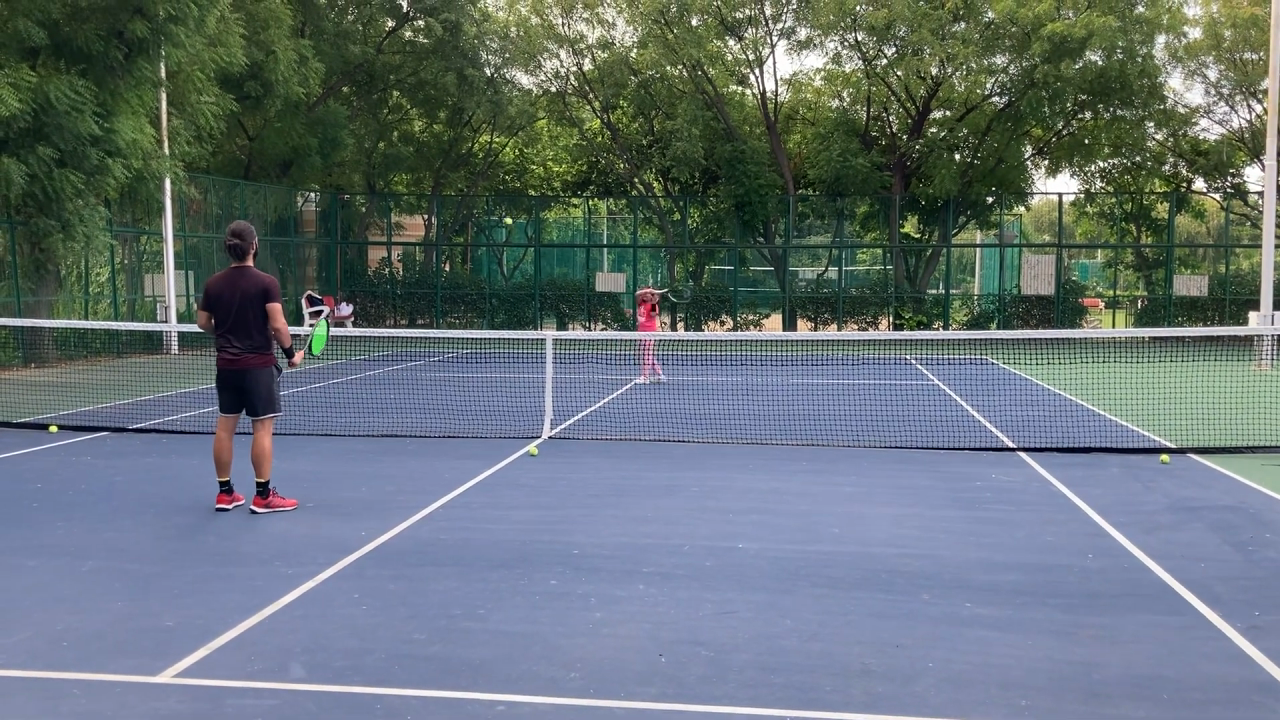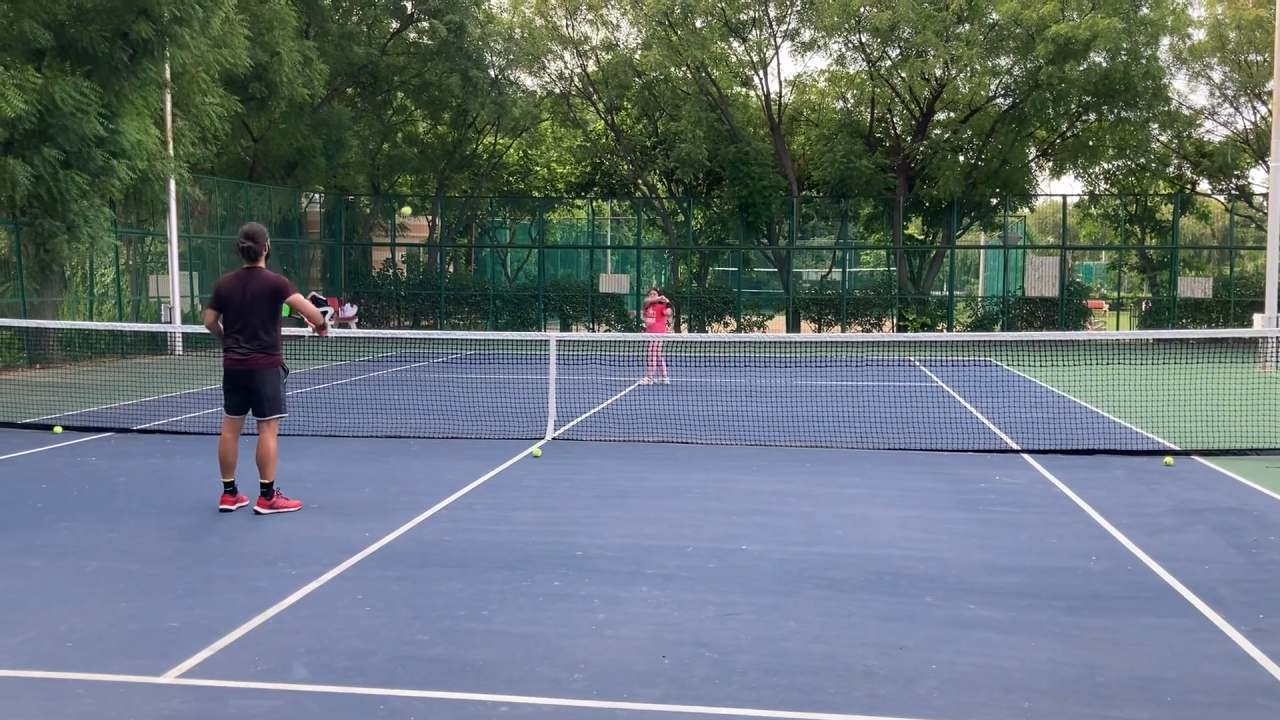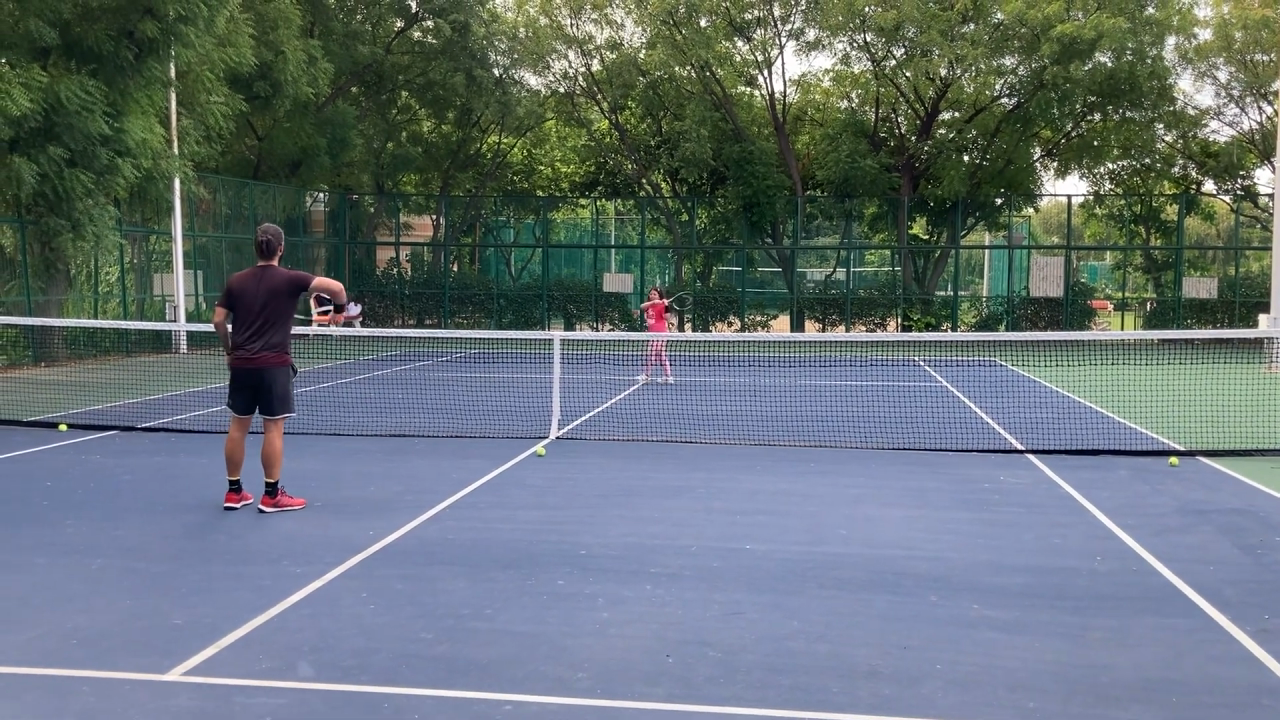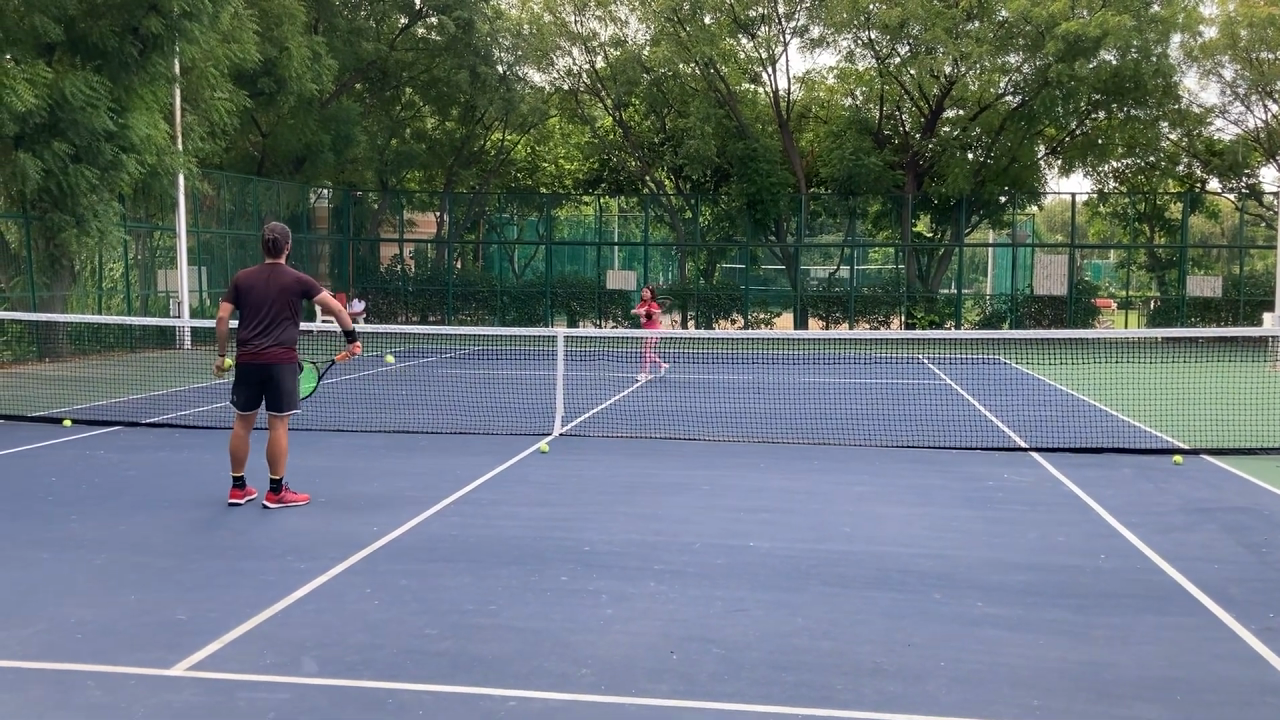
dt=0.3s
person 1, frame 1
left shoulder: (214, 283)
right shoulder: (266, 282)
left elbow: (203, 322)
right elbow: (278, 324)
right wrist: (291, 353)
left hip: (226, 365)
right hip: (258, 365)
left knee: (225, 427)
right knee: (262, 428)
left ankle: (225, 493)
right ankle: (263, 496)
person 1, frame 2
left shoulder: (224, 283)
right shoulder: (275, 282)
left elbow: (210, 321)
right elbow: (308, 310)
right wrist: (322, 325)
left hip: (233, 366)
right hip: (265, 365)
left knee: (230, 427)
right knee: (267, 429)
left ankle: (228, 493)
right ankle: (267, 497)
person 1, frame 3
left shoulder: (236, 281)
right shoulder: (290, 279)
left elbow: (218, 321)
right elbow: (336, 287)
left wrist: (230, 351)
right wrist: (338, 311)
left hip: (241, 364)
right hip: (273, 364)
left knee: (237, 427)
right knee: (273, 428)
left ankle: (234, 491)
right ankle: (272, 495)
person 1, frame 4
left shoulder: (242, 278)
right shoulder: (297, 280)
left elbow: (222, 317)
right elbow: (336, 308)
left wrist: (221, 354)
right wrist: (351, 338)
left hip: (247, 361)
right hip: (280, 361)
left knee: (242, 423)
right knee: (278, 425)
left ankle: (238, 487)
right ankle: (276, 491)
